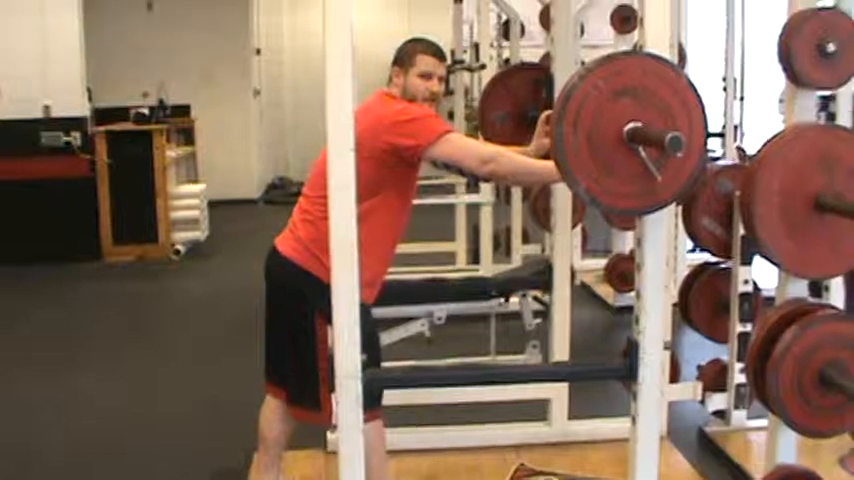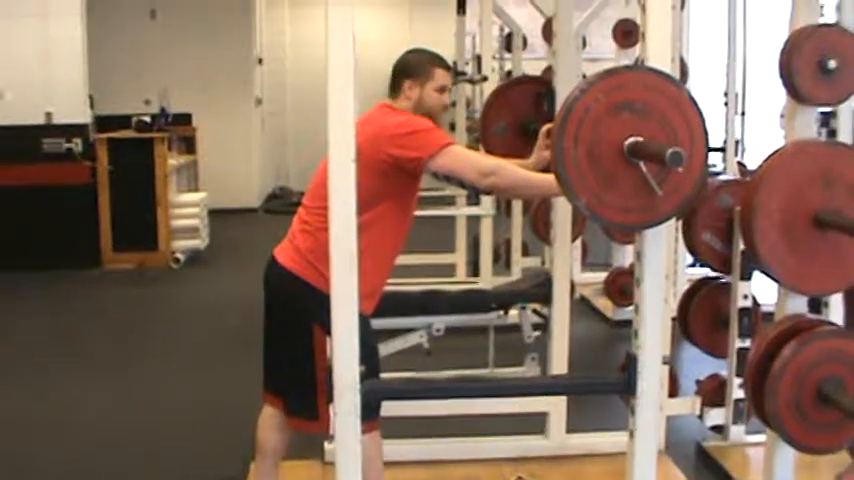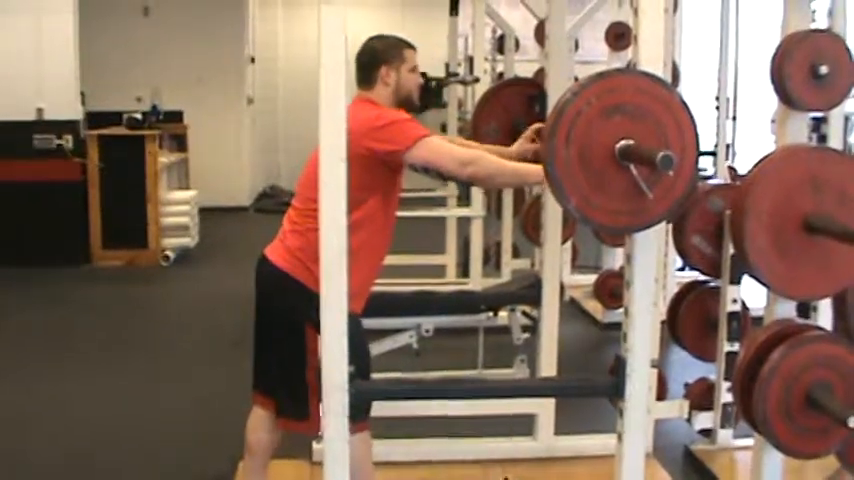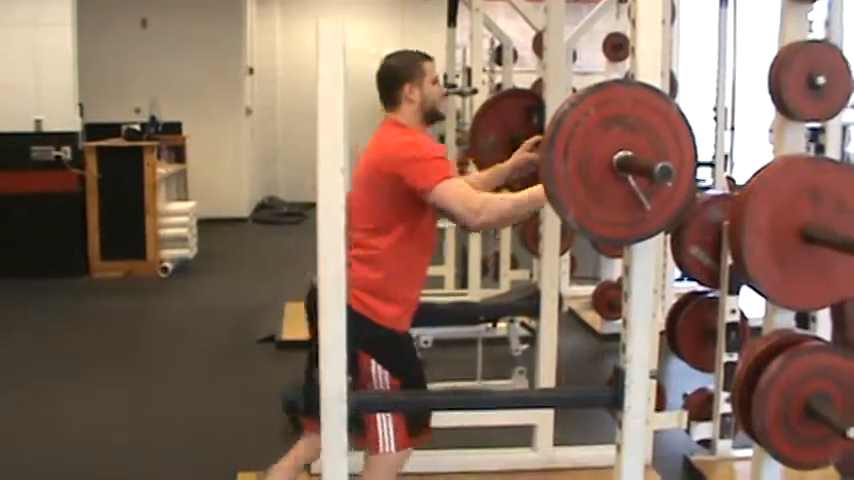
dt=0.5s
person 1, frame 1
left shoulder: (390, 116)
right shoulder: (400, 117)
left elbow: (471, 152)
right elbow: (485, 164)
left wrist: (530, 152)
left hip: (296, 263)
right hip: (317, 273)
left knee: (289, 385)
right knee: (361, 392)
person 1, frame 2
left shoulder: (389, 126)
right shoulder: (402, 129)
left elbow: (471, 165)
right elbow: (485, 175)
left wrist: (530, 165)
left hip: (295, 272)
right hip: (317, 282)
left knee: (286, 394)
right knee: (359, 404)
person 1, frame 3
left shoulder: (368, 119)
right shoulder: (381, 123)
left elbow: (448, 146)
right elbow: (465, 166)
left wrist: (512, 152)
right wrist: (552, 174)
left hip: (286, 272)
right hip: (308, 284)
left knee: (276, 396)
right knee: (349, 408)
person 1, frame 4
left shoulder: (392, 142)
right shoulder: (413, 147)
left elbow: (455, 191)
right elbow: (476, 213)
left wrist: (511, 166)
left hip: (356, 303)
right hip: (363, 311)
right knee: (396, 433)
